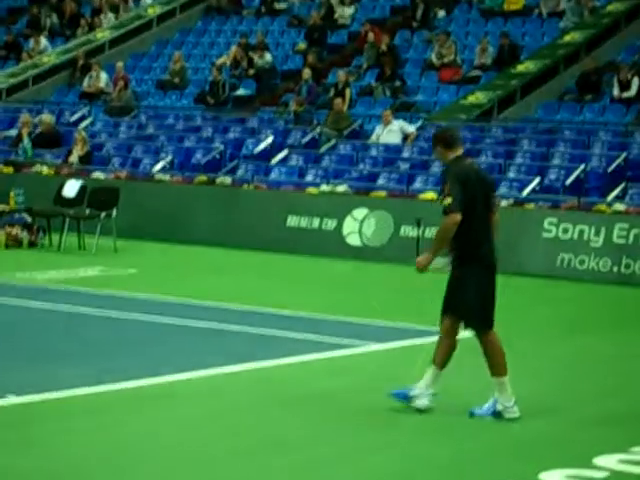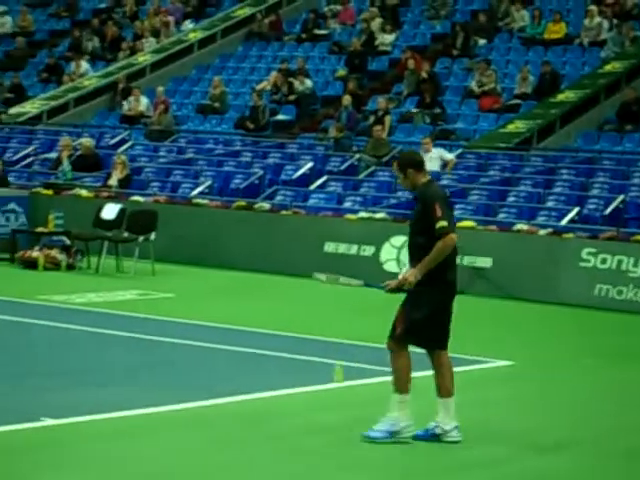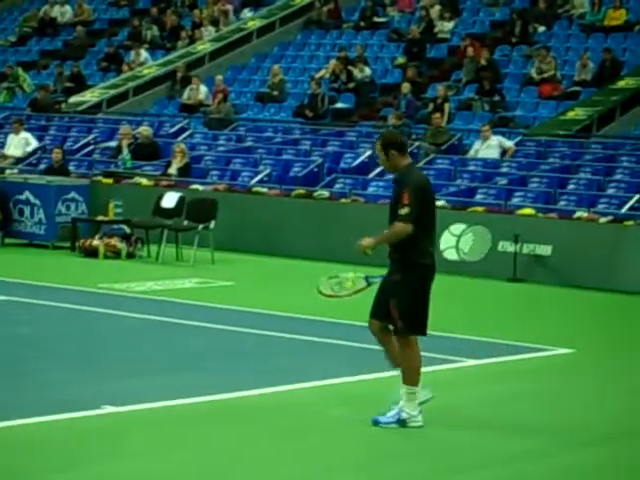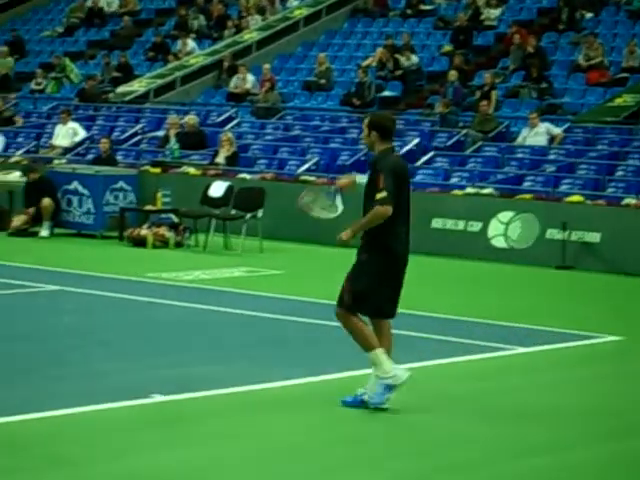
dt=0.5s
person 1, frame 1
left shoulder: (454, 173)
right shoulder: (478, 172)
left elbow: (453, 218)
right elbow: (491, 218)
left wrist: (430, 254)
left hip: (472, 263)
right hip: (473, 259)
left knee: (483, 330)
right knee: (449, 323)
left ankle: (506, 402)
right ankle: (423, 391)
person 1, frame 2
left shoulder: (432, 197)
right shoulder: (429, 196)
left elbow: (448, 239)
left wrist: (418, 272)
right wrist: (405, 278)
left hip: (431, 286)
right hip: (439, 285)
left knee: (397, 344)
right knee: (437, 350)
left ankle: (399, 420)
right ankle: (447, 424)
person 1, frame 3
left shoulder: (411, 181)
right shoulder: (409, 178)
left elbow: (404, 227)
left wrist: (375, 241)
left hip: (412, 269)
right hip: (403, 268)
left knee: (406, 336)
right knee: (378, 325)
left ankle: (410, 409)
right ankle: (415, 392)
person 1, frame 4
left shoulder: (385, 165)
right shoulder: (394, 161)
left elbow: (384, 210)
left wrist: (353, 230)
right wrist: (356, 180)
left hip: (379, 251)
right hip: (393, 250)
left knee: (345, 310)
right knee: (379, 318)
left ankle: (388, 371)
right ankle: (377, 390)
